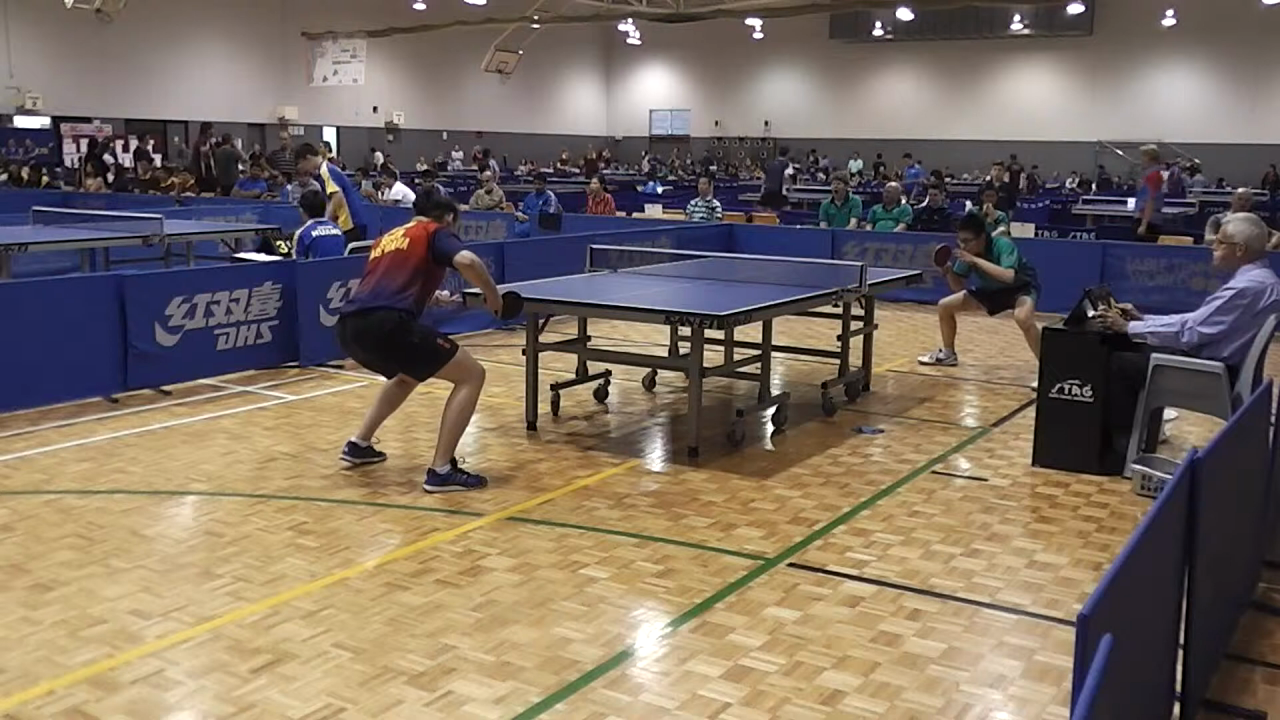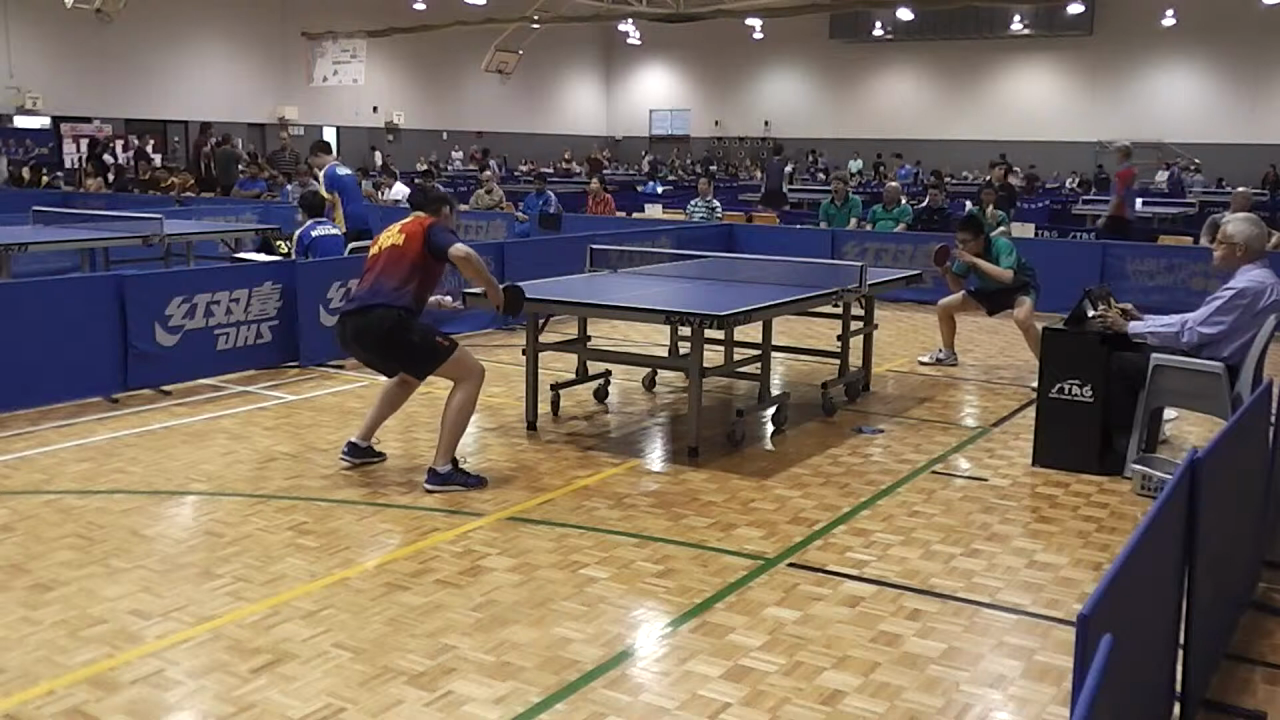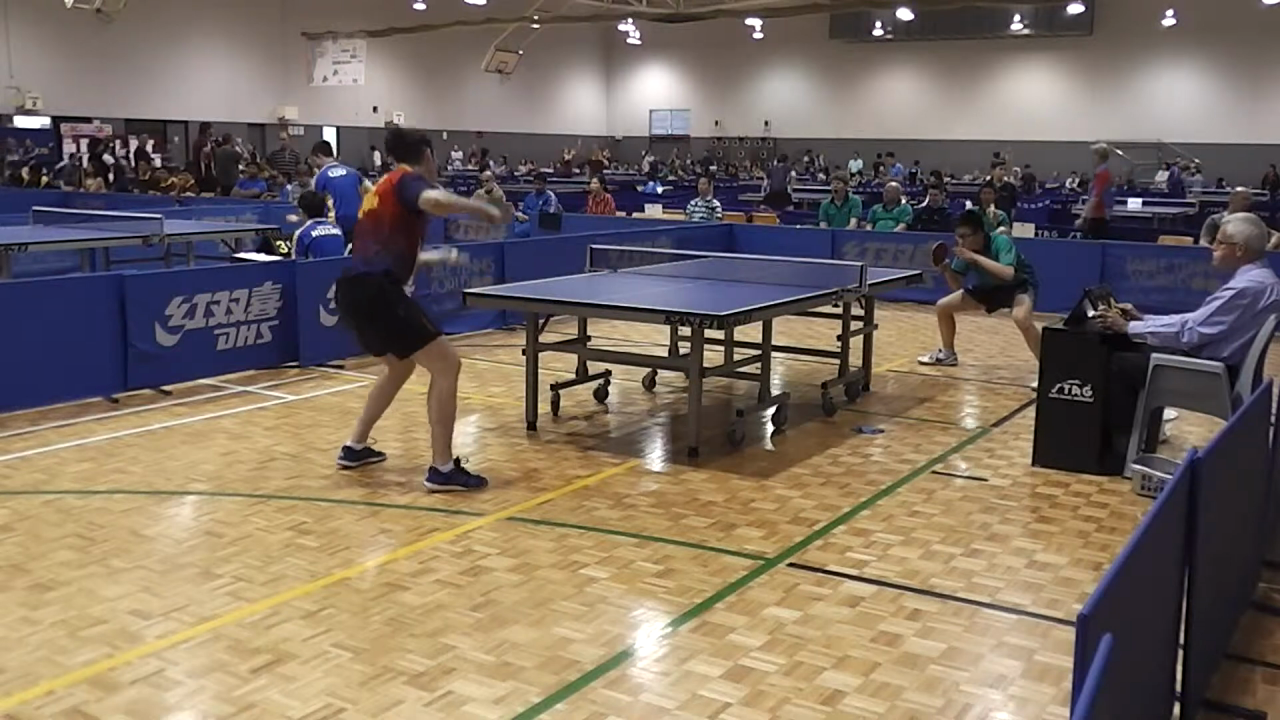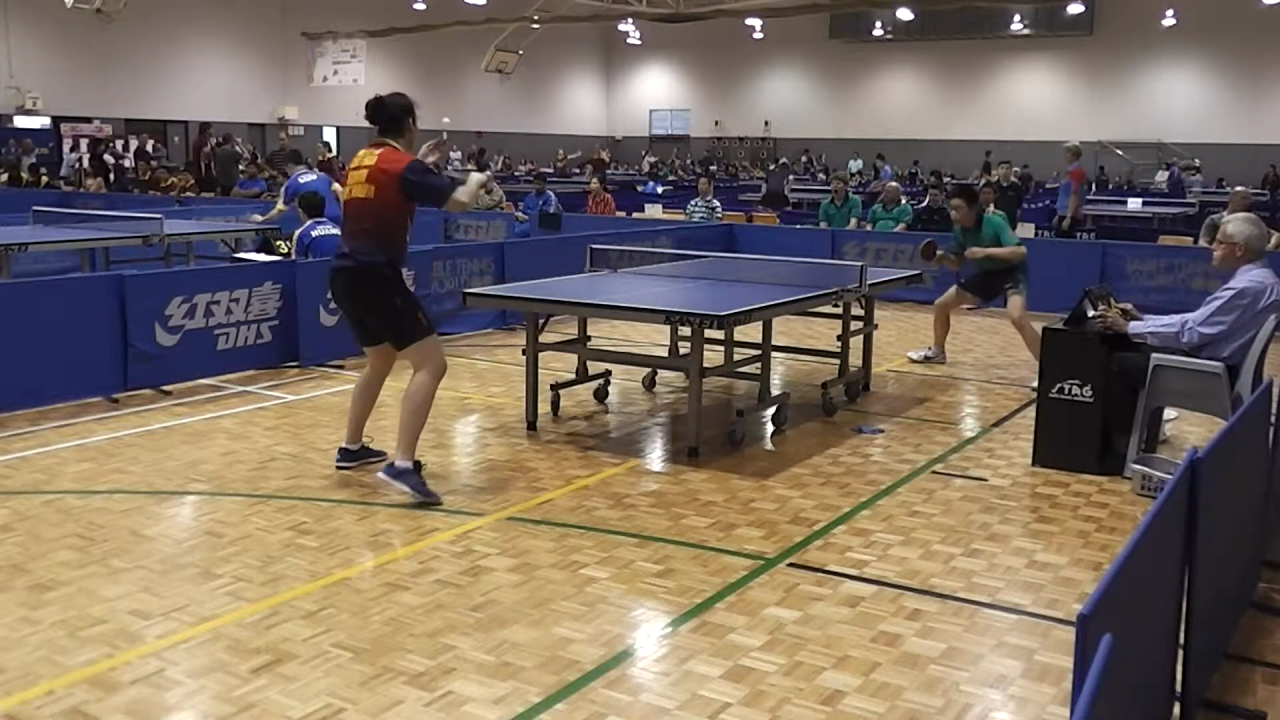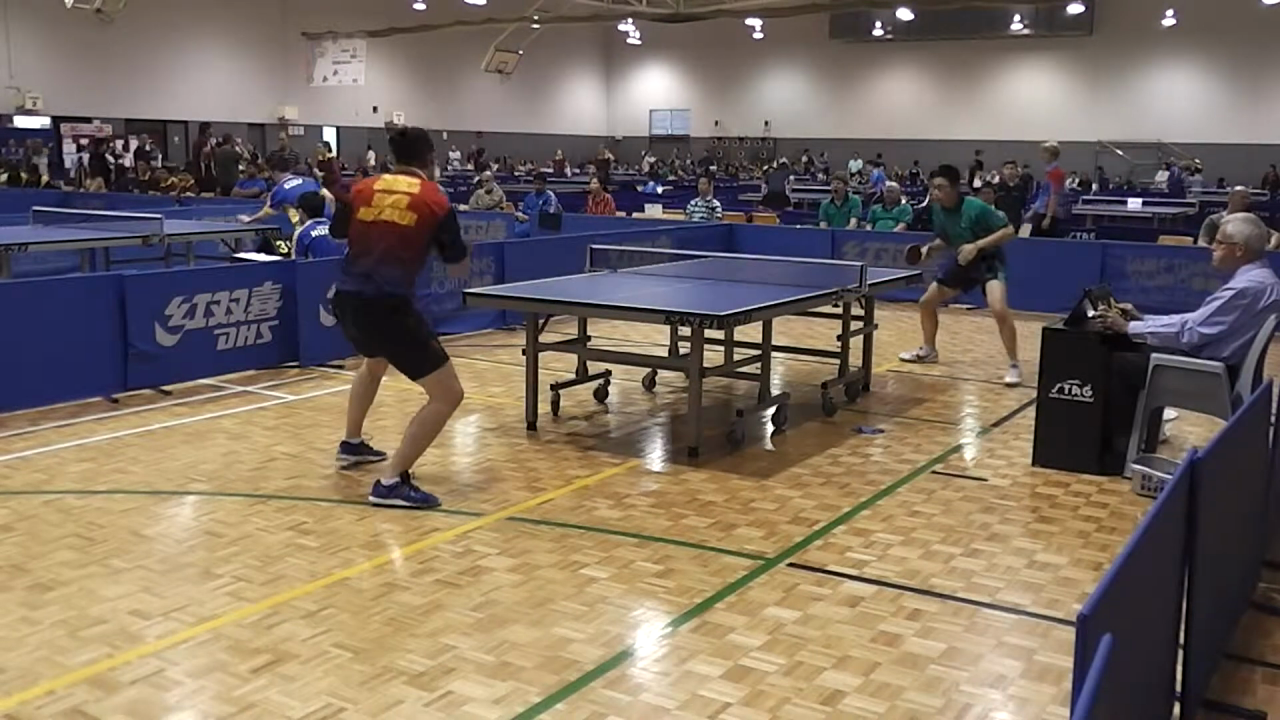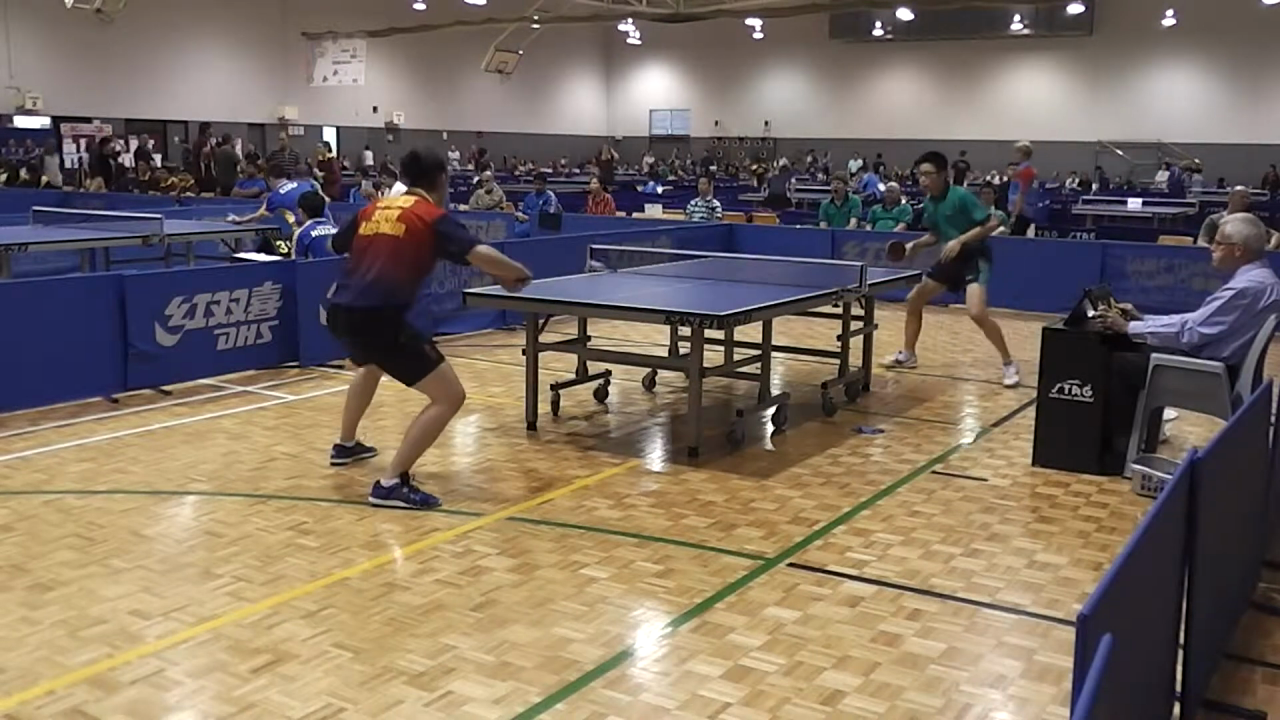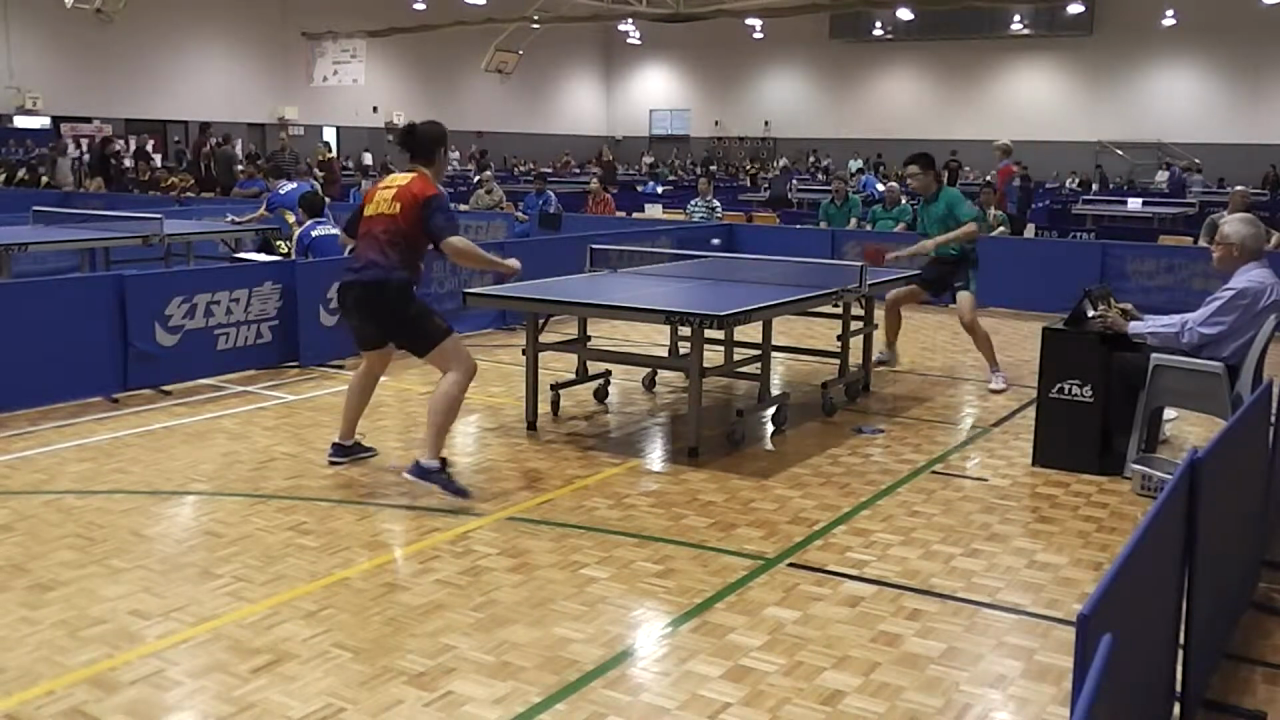
dt=0.3s
person 1, frame 1
left shoulder: (389, 237)
right shoulder: (436, 233)
right elbow: (467, 261)
left wrist: (425, 296)
right wrist: (492, 295)
left hip: (350, 328)
right hip: (385, 326)
left knee: (408, 375)
right knee: (472, 375)
left ankle: (359, 444)
right ankle: (441, 470)
person 1, frame 2
left shoulder: (389, 234)
right shoulder: (432, 228)
right elbow: (462, 255)
left wrist: (425, 300)
right wrist: (493, 289)
left hip: (351, 325)
right hip: (384, 325)
left knee: (410, 375)
right knee: (471, 373)
left ankle: (359, 444)
right ankle: (442, 470)
person 1, frame 3
left shoulder: (386, 186)
right shoulder: (408, 180)
right elbow: (433, 202)
right wrist: (482, 208)
left hip: (353, 292)
right hip: (376, 291)
left knee: (399, 367)
right knee: (446, 365)
left ankle: (355, 447)
right ankle: (442, 468)
person 1, frame 4
left shoulder: (360, 162)
right shoulder: (403, 165)
right elbow: (457, 201)
right wrist: (476, 179)
left hip: (347, 276)
right hip: (376, 278)
left knee: (380, 361)
right knee: (430, 365)
left ankle: (351, 447)
right ankle: (402, 464)
person 1, frame 5
left shoulder: (363, 189)
right shoulder: (437, 203)
left elbow: (338, 232)
right elbow: (457, 265)
right wrist: (430, 241)
left hip: (347, 301)
right hip: (389, 307)
left knee: (377, 361)
right knee: (448, 394)
left ankle: (352, 442)
right ankle: (391, 482)
person 1, frame 6
left shoulder: (372, 209)
right shoulder: (434, 217)
left elbow: (338, 246)
right elbow: (480, 255)
right wrist: (519, 272)
left hip: (341, 313)
right hip: (378, 318)
left knee: (374, 365)
right knee: (450, 396)
left ankle: (346, 444)
right ankle: (392, 483)
person 1, frame 7
left shoulder: (379, 189)
right shoulder: (428, 194)
left elbow: (351, 236)
right elbow: (452, 247)
right wrist: (502, 265)
left hip: (353, 290)
right hip: (388, 293)
left knee: (375, 362)
right knee: (460, 367)
left ankle: (344, 443)
right ankle: (428, 461)
person 2, frame 1
left shoulder: (1248, 287)
right shoulder: (1258, 278)
left elbow: (1190, 331)
right elbow: (1197, 320)
left wrist: (1128, 327)
right wrist: (1143, 318)
right hip: (1215, 364)
left knee: (1119, 364)
right knee: (1140, 351)
left ankle: (1123, 446)
person 2, frame 2
left shoulder: (1249, 286)
right shoulder: (1257, 278)
left elbow: (1190, 331)
right elbow: (1197, 320)
left wrist: (1128, 327)
right wrist: (1143, 318)
right hip: (1213, 361)
left knee: (1119, 363)
right knee: (1135, 352)
left ankle: (1124, 446)
person 2, frame 3
left shoulder: (1248, 287)
right shoulder: (1257, 279)
left elbow: (1190, 331)
right elbow: (1197, 320)
left wrist: (1128, 327)
right wrist: (1143, 318)
right hip: (1215, 363)
left knee: (1118, 363)
right knee: (1138, 351)
left ankle: (1124, 448)
person 2, frame 4
left shoulder: (1249, 286)
right shoulder: (1258, 278)
left elbow: (1190, 331)
right elbow: (1197, 320)
left wrist: (1129, 327)
right wrist: (1142, 318)
right hip: (1214, 362)
left knee: (1119, 363)
right knee: (1137, 352)
left ankle: (1123, 447)
right ankle: (1141, 439)
person 2, frame 5
left shoulder: (1248, 287)
right shoulder: (1258, 279)
left elbow: (1190, 331)
right elbow: (1197, 320)
left wrist: (1128, 327)
right wrist: (1143, 318)
right hip: (1215, 364)
left knee: (1119, 363)
right knee: (1139, 352)
left ankle: (1123, 448)
right ankle: (1140, 440)
person 2, frame 6
left shoulder: (1248, 287)
right shoulder: (1258, 278)
left elbow: (1190, 331)
right elbow: (1197, 320)
left wrist: (1129, 327)
right wrist: (1142, 318)
right hip: (1216, 363)
left knee: (1119, 364)
right knee: (1139, 352)
left ankle: (1123, 448)
right ankle: (1140, 441)
person 2, frame 7
left shoulder: (1248, 287)
right shoulder: (1258, 278)
left elbow: (1190, 331)
right elbow: (1197, 320)
left wrist: (1128, 327)
right wrist: (1142, 318)
right hip: (1217, 365)
left knee: (1120, 364)
right knee: (1141, 352)
left ankle: (1122, 448)
right ankle: (1140, 441)
person 3, frame 1
left shoulder: (1003, 245)
right shoulder: (967, 251)
left elbow: (1009, 276)
right elbow: (958, 287)
left wrist: (976, 260)
right wrist: (948, 272)
left hip: (1021, 287)
right hip: (991, 290)
left knee: (1023, 318)
right knee: (944, 306)
right ankle: (948, 353)
person 3, frame 2
left shoulder: (1002, 245)
right shoulder: (966, 252)
left elbow: (1008, 277)
right elbow: (957, 288)
left wrist: (975, 260)
right wrist: (947, 272)
left hip: (1020, 287)
right hip: (990, 290)
left knee: (1022, 318)
right knee: (943, 307)
right ankle: (948, 353)
person 3, frame 3
left shoulder: (1000, 242)
right shoulder: (965, 250)
left elbow: (1008, 273)
right elbow: (956, 285)
left wrist: (975, 258)
right wrist: (946, 270)
left hip: (1019, 284)
right hip: (989, 287)
left knee: (1021, 318)
right knee: (942, 307)
right ankle: (948, 354)
person 3, frame 4
left shoulder: (994, 223)
right shoulder: (960, 229)
left elbow: (1021, 252)
right elbow: (958, 264)
left wrist: (986, 251)
right wrist: (943, 257)
left hip: (1010, 273)
right hip: (984, 274)
left knee: (1017, 317)
right knee: (940, 306)
right ankle: (936, 352)
person 3, frame 5
left shoulder: (975, 207)
right shoulder: (939, 211)
left elbow: (1008, 232)
left wrist: (976, 245)
right wrist: (929, 248)
left hip: (988, 260)
right hip: (961, 262)
left knee: (999, 309)
right knee: (926, 303)
left ankle: (1013, 365)
right ankle: (928, 350)
person 3, frame 6
left shoulder: (961, 196)
right shoulder: (929, 203)
left elbow: (991, 224)
left wrist: (959, 241)
right wrist: (914, 244)
left hip: (975, 257)
right hip: (950, 258)
left knee: (977, 313)
right knee: (913, 301)
left ankle: (1009, 364)
right ankle: (907, 355)
person 3, frame 7
left shoulder: (952, 196)
right shoulder: (924, 204)
left elbow: (973, 229)
left wrist: (938, 240)
right wrist: (899, 254)
left hip: (961, 264)
right hip: (937, 264)
left knee: (968, 320)
right knee: (892, 301)
left ankle: (996, 371)
right ankle: (889, 353)
